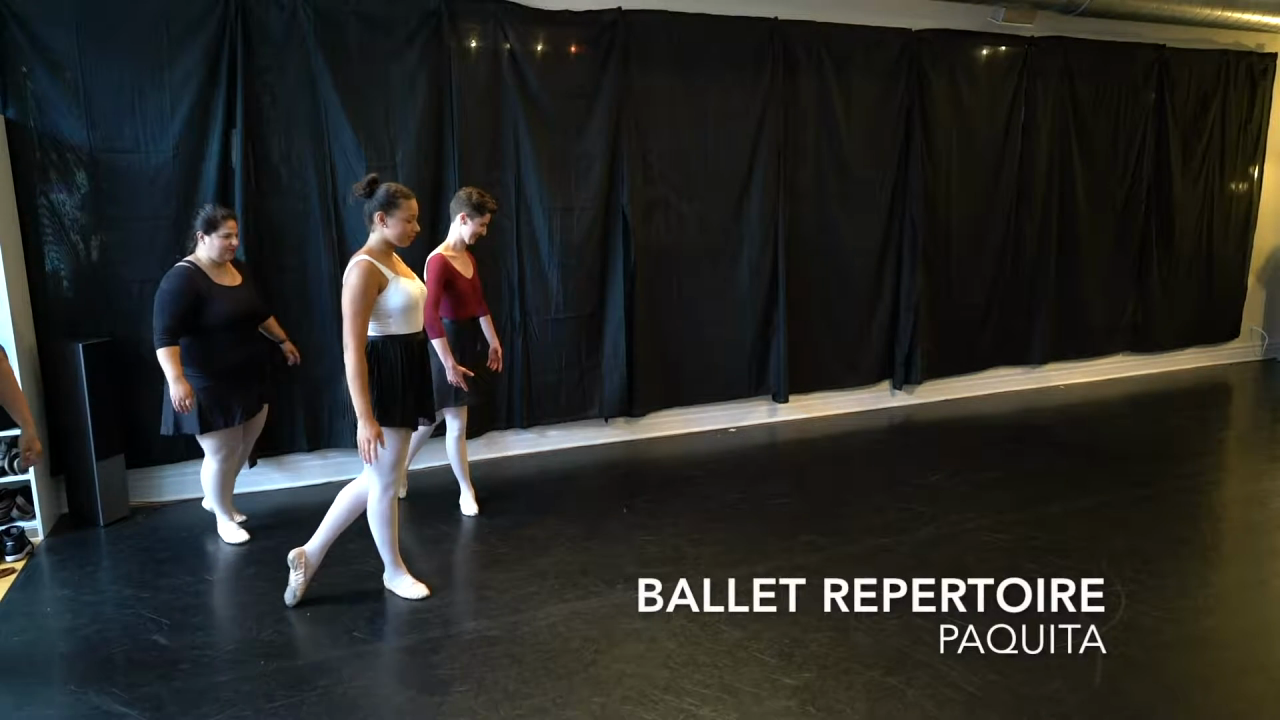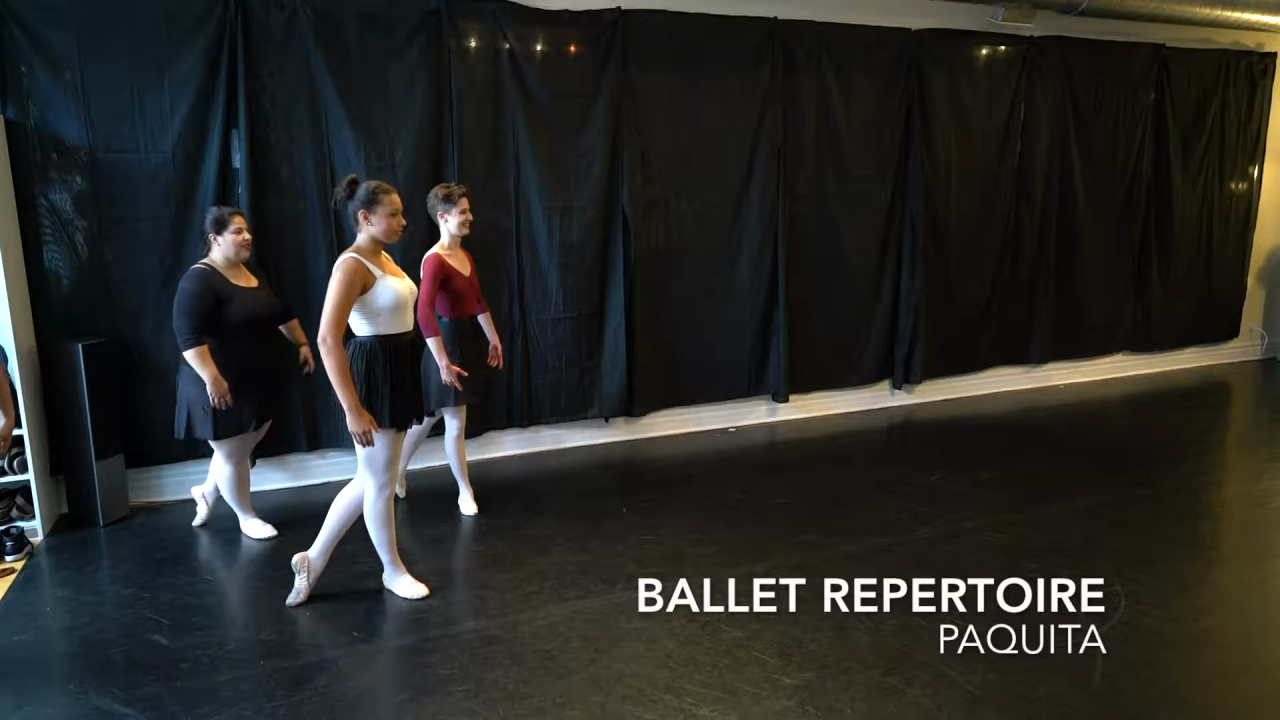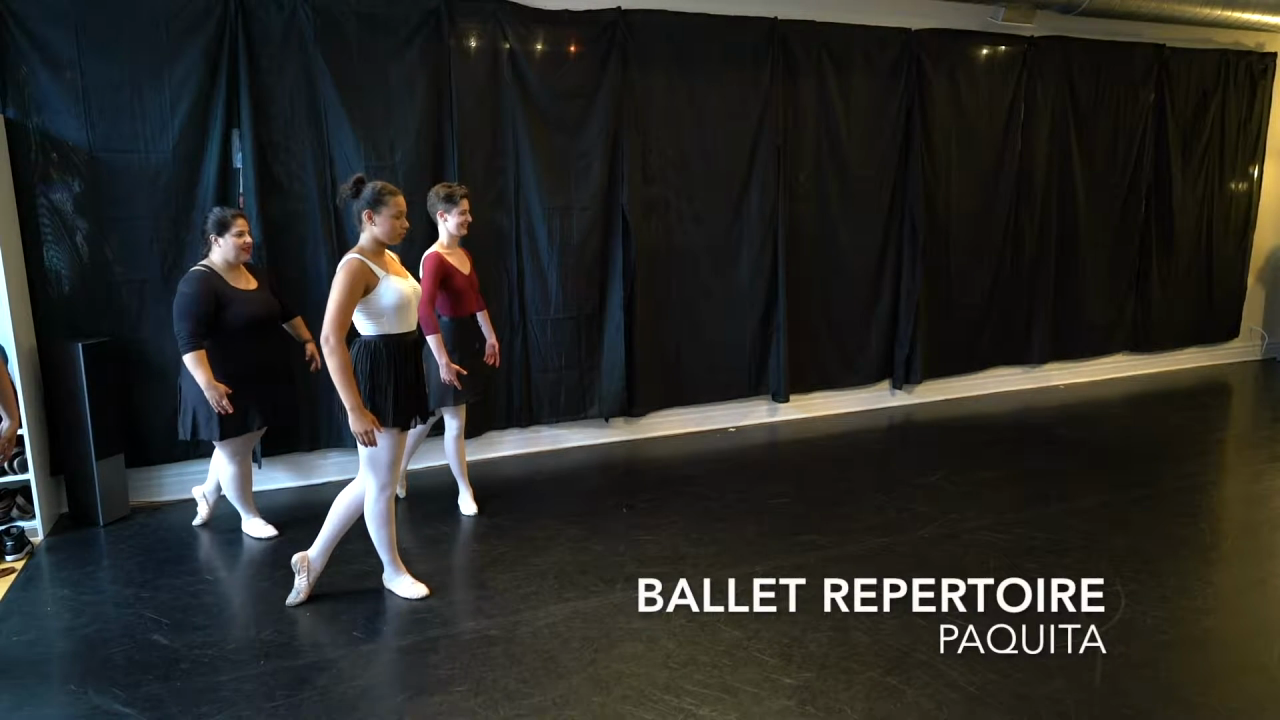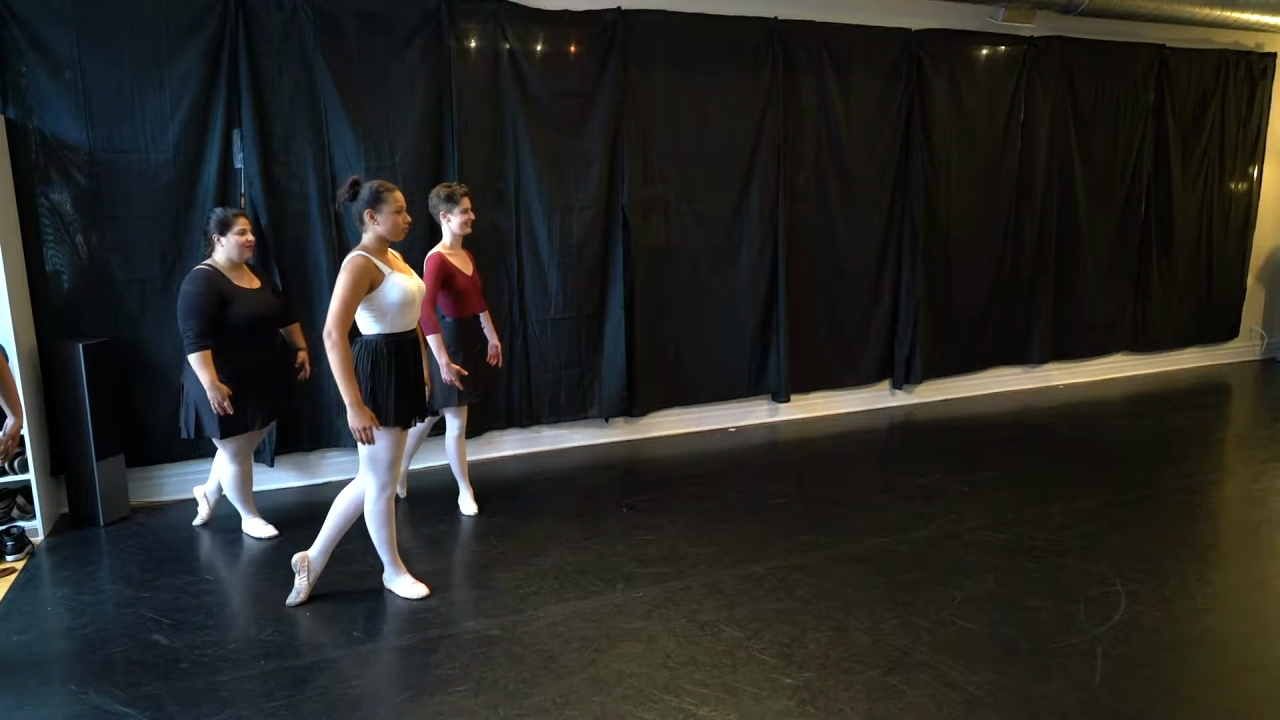
dt=1s
person 1, frame 1
left shoulder: (393, 259)
right shoulder: (365, 268)
right elbow: (353, 347)
right wrist: (365, 417)
left hip: (406, 373)
right hip: (383, 377)
left knee: (375, 479)
right knee: (385, 482)
left ankle: (310, 554)
right ankle: (394, 570)
person 1, frame 2
left shoulder: (384, 258)
right shoulder: (352, 265)
right elbow: (328, 339)
left wrist: (403, 378)
right wrist: (352, 408)
left hip: (397, 370)
right hip: (373, 373)
left knee: (369, 478)
right knee: (380, 482)
left ankle: (313, 559)
right ankle: (393, 570)
person 1, frame 3
left shoulder: (392, 259)
right shoulder: (355, 267)
right elbow: (331, 339)
left wrist: (418, 377)
right wrist: (355, 409)
left hip: (402, 370)
right hip: (377, 373)
left knee: (370, 479)
right knee: (381, 483)
left ankle: (313, 559)
right ankle: (393, 570)
person 1, frame 4
left shoulder: (394, 257)
right shoulder: (360, 264)
right elbow: (334, 334)
left wrist: (424, 371)
right wrist: (354, 404)
left hip: (403, 368)
right hip: (379, 371)
left knee: (371, 478)
right knee: (381, 482)
left ankle: (314, 559)
right ankle: (393, 570)
person 2, frame 1
left shoulder: (237, 269)
right shoulder: (183, 279)
left elbow: (259, 312)
right elbow: (165, 335)
left wrist: (283, 341)
right wrist: (176, 380)
left hip: (249, 377)
right hip: (209, 385)
left knee: (243, 446)
right knee: (221, 453)
left ankle: (216, 498)
right ankle: (225, 518)
person 2, frame 2
left shoulder: (250, 273)
right shoulder: (199, 280)
left elbow: (281, 312)
right elbow: (188, 336)
left wrist: (302, 344)
right wrist: (212, 379)
left hip: (259, 382)
right hip: (224, 388)
left knee: (243, 446)
right knee: (233, 454)
left ankle: (207, 492)
right ankle: (247, 517)
person 2, frame 3
left shoulder: (253, 273)
right shoulder: (199, 283)
left elbow: (283, 310)
right elbow: (189, 340)
left wrist: (307, 340)
right wrist: (207, 384)
left hip: (260, 381)
right hip: (224, 388)
left knee: (242, 445)
right knee: (235, 452)
left ankle: (207, 492)
right ankle: (249, 516)
person 2, frame 4
left shoulder: (255, 274)
right shoulder: (202, 282)
left elbow: (284, 313)
right elbow: (195, 340)
left wrist: (300, 348)
right wrist: (211, 384)
left hip: (261, 381)
right hip: (226, 386)
left knee: (245, 445)
right knee: (236, 451)
left ankle: (209, 492)
right ankle: (250, 517)
person 3, frame 1
left shoulder: (468, 258)
right shoulder: (438, 261)
left elbow: (479, 303)
right elbow: (430, 317)
left wrist: (493, 342)
right wrist: (449, 363)
left hip: (470, 340)
right hip: (448, 342)
right knee: (456, 424)
left ankle: (398, 472)
right ankle: (466, 491)
person 3, frame 2
left shoulder: (466, 256)
right shoulder: (434, 261)
left elbow: (478, 301)
right elbow: (424, 314)
left wrist: (493, 338)
right wrist: (442, 361)
left hip: (468, 338)
right hip: (447, 340)
left knee: (430, 415)
right knee: (455, 424)
left ankle: (397, 472)
right ankle: (464, 491)
person 3, frame 3
left shoulder: (464, 254)
right shoulder: (434, 259)
left elbow: (476, 299)
right elbow: (425, 312)
left wrist: (490, 336)
right wrist: (442, 360)
left hip: (468, 337)
right hip: (447, 339)
left knee: (430, 414)
right knee: (456, 423)
left ankle: (398, 472)
right ankle: (465, 491)
person 3, frame 4
left shoulder: (467, 255)
right shoulder: (437, 260)
right elbow: (426, 312)
left wrist: (492, 337)
right wrist: (443, 360)
left hip: (471, 339)
right hip: (450, 341)
left knee: (431, 414)
right knee: (456, 423)
left ankle: (399, 472)
right ankle: (465, 492)
